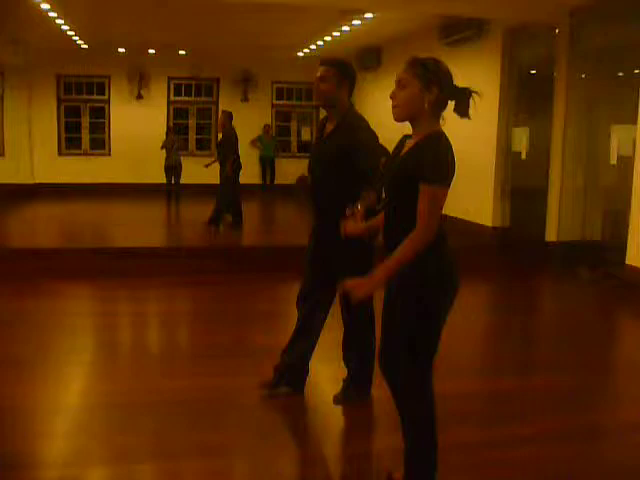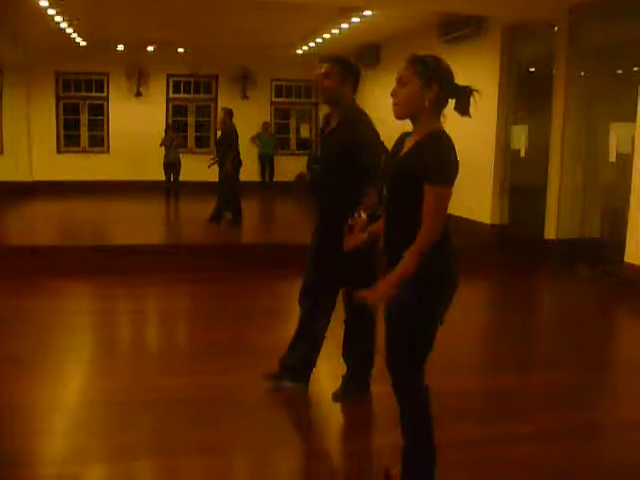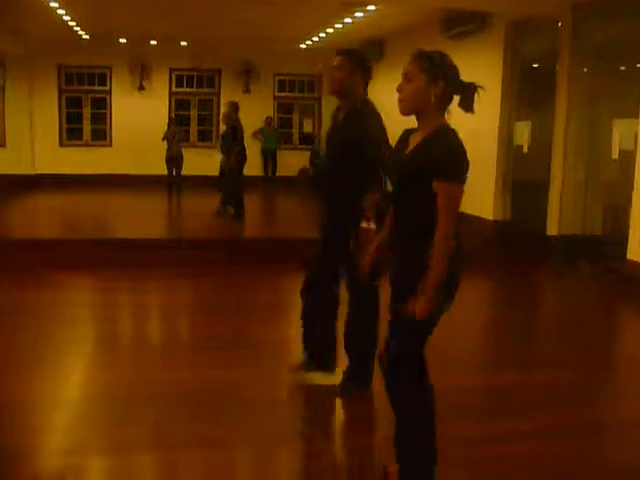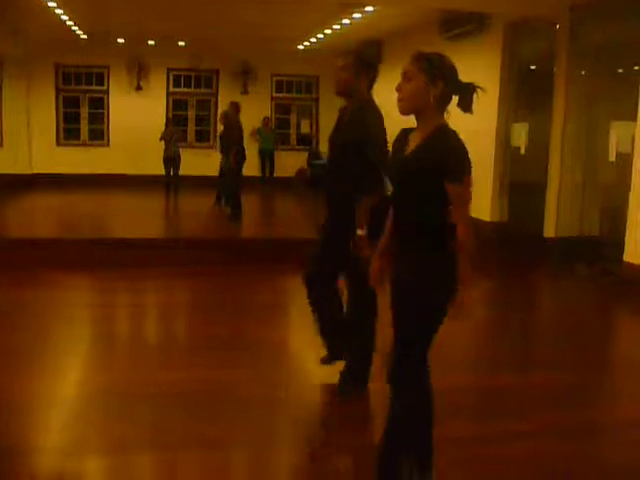
dt=0.1s
person 1, frame 1
left shoulder: (435, 151)
right shoulder: (408, 144)
left elbow: (425, 229)
left wrist: (372, 280)
right wrist: (366, 226)
left hip: (426, 277)
right hip: (404, 272)
left knee: (413, 377)
right knee: (395, 365)
person 1, frame 2
left shoulder: (438, 150)
right shoulder: (407, 142)
left elbow: (430, 229)
left wrist: (388, 284)
right wrist: (367, 234)
left hip: (426, 276)
right hip: (405, 271)
left knee: (406, 372)
right knee: (400, 366)
person 1, frame 3
left shoulder: (447, 147)
right shoulder: (408, 139)
left elbow: (446, 226)
left wrist: (430, 292)
right wrist: (378, 244)
left hip: (430, 269)
right hip: (404, 262)
left knee: (397, 365)
right knee: (407, 364)
person 1, frame 4
left shoulder: (448, 147)
right shoulder: (404, 139)
left elbow: (460, 225)
left wrist: (463, 288)
right wrist: (381, 254)
left hip: (433, 267)
right hip: (406, 263)
left knee: (404, 366)
right knee: (410, 365)
person 2, frame 1
left shoulder: (357, 131)
right shoulder: (325, 125)
left elbow: (373, 181)
left hip: (350, 233)
right hip: (324, 228)
left knee: (355, 307)
right knee: (311, 300)
left ankle: (358, 382)
right ankle: (291, 375)
person 2, frame 2
left shoulder: (360, 127)
right shoulder: (330, 120)
left elbow: (375, 178)
right hip: (328, 224)
left knee: (357, 304)
right knee: (314, 296)
left ankle: (357, 379)
right ankle: (297, 368)
person 2, frame 3
left shoulder: (366, 120)
right shoulder: (343, 113)
left elbow: (375, 177)
left hip: (357, 220)
right hip: (336, 216)
left knee: (361, 295)
right knee: (316, 284)
left ankle: (359, 375)
right ankle: (319, 355)
person 2, frame 4
left shoulder: (368, 120)
right shoulder: (349, 112)
left elbow: (372, 180)
left wrist: (361, 228)
left hip: (358, 219)
right hip: (338, 214)
left knee: (359, 294)
right knee: (318, 279)
left ankle: (355, 373)
right ankle: (339, 345)
person 3, frame 1
left shoulder: (230, 132)
right shoulder: (227, 132)
left elbow: (232, 151)
left wrist: (228, 166)
right wrist: (212, 162)
left hip: (231, 167)
right hip: (227, 167)
left knee: (231, 194)
right knee: (223, 194)
left ankle: (237, 221)
right ankle: (216, 218)
person 3, frame 2
left shoulder: (230, 129)
right shoulder: (227, 129)
left elbow: (232, 149)
left wrist: (229, 163)
right wrist: (216, 160)
left hip: (231, 164)
right hip: (226, 164)
left knee: (231, 191)
right knee: (224, 191)
left ankle: (236, 218)
right ankle: (218, 216)
person 3, frame 3
left shoulder: (235, 124)
right shoulder: (233, 123)
left elbow: (237, 142)
left wrist: (233, 157)
right wrist: (226, 157)
left hip: (236, 159)
right hip: (232, 159)
left knee: (234, 185)
right knee: (230, 185)
left ankle: (239, 212)
right ankle: (231, 210)
person 3, frame 4
left shoulder: (234, 124)
right shoulder: (232, 123)
left elbow: (235, 143)
left wrist: (231, 158)
right wrist: (227, 158)
left hip: (235, 159)
right hip: (232, 158)
left knee: (232, 185)
right knee: (229, 185)
left ankle: (236, 212)
right ankle: (235, 211)
